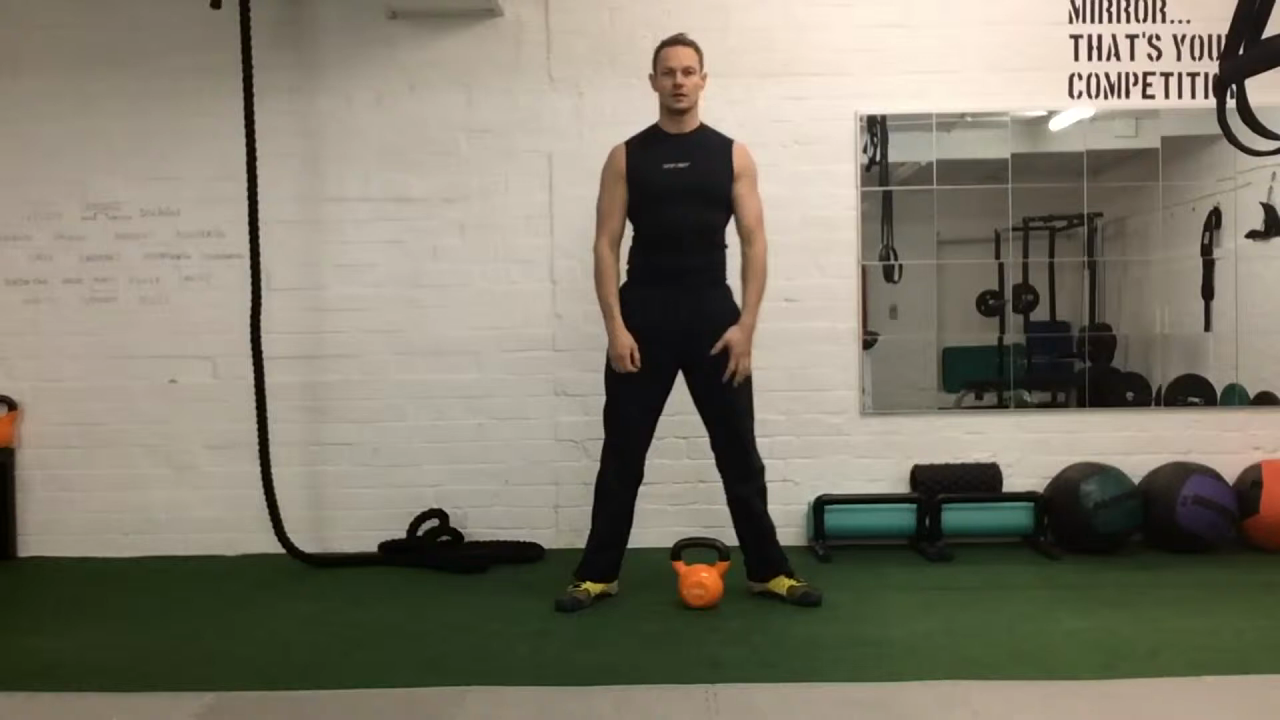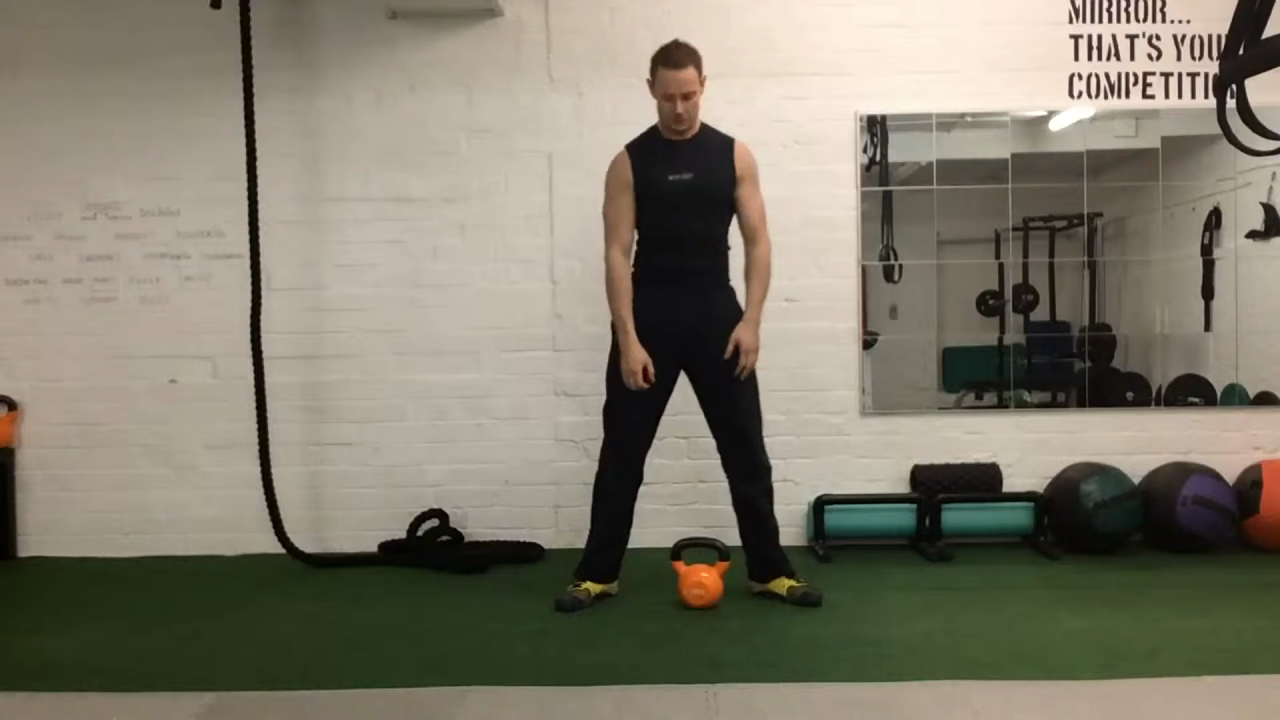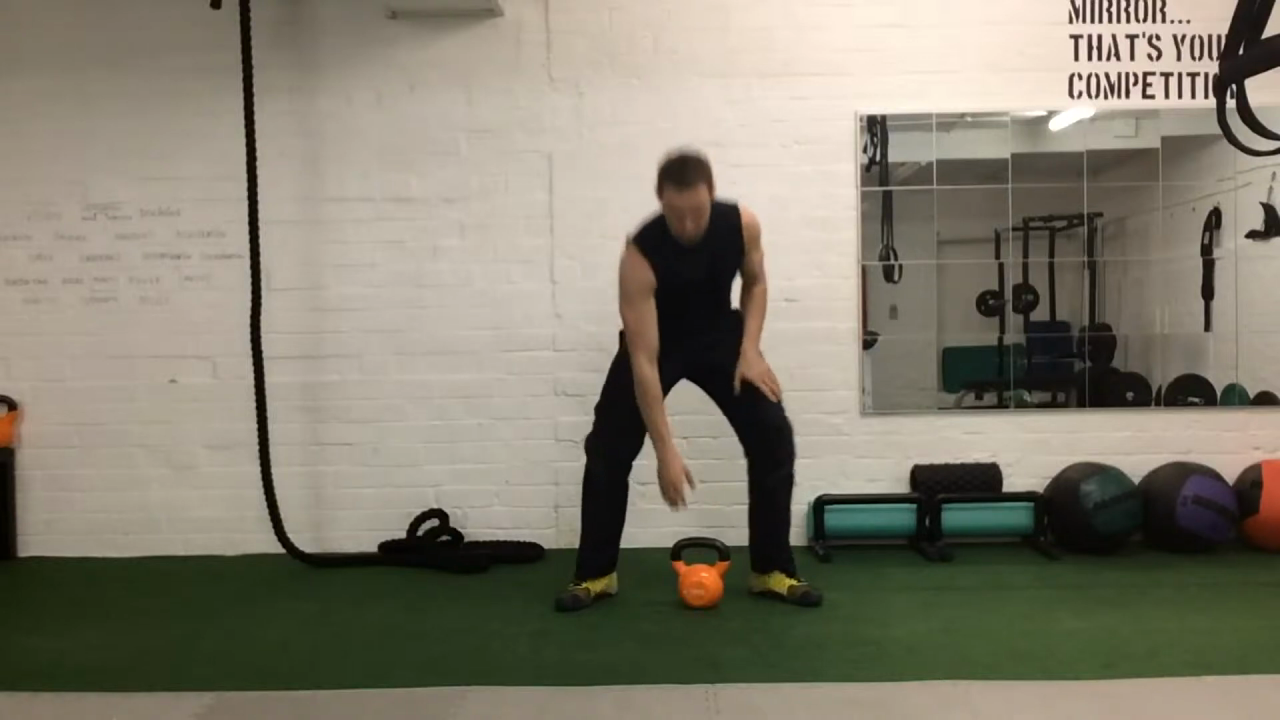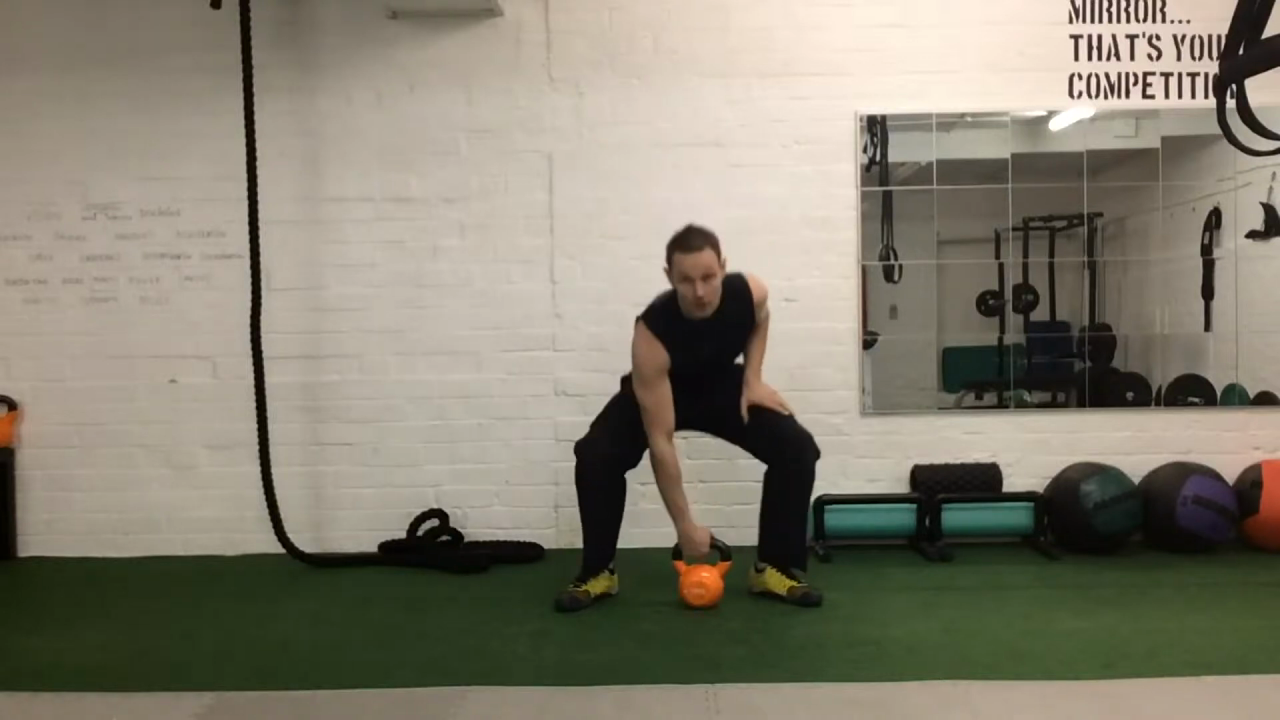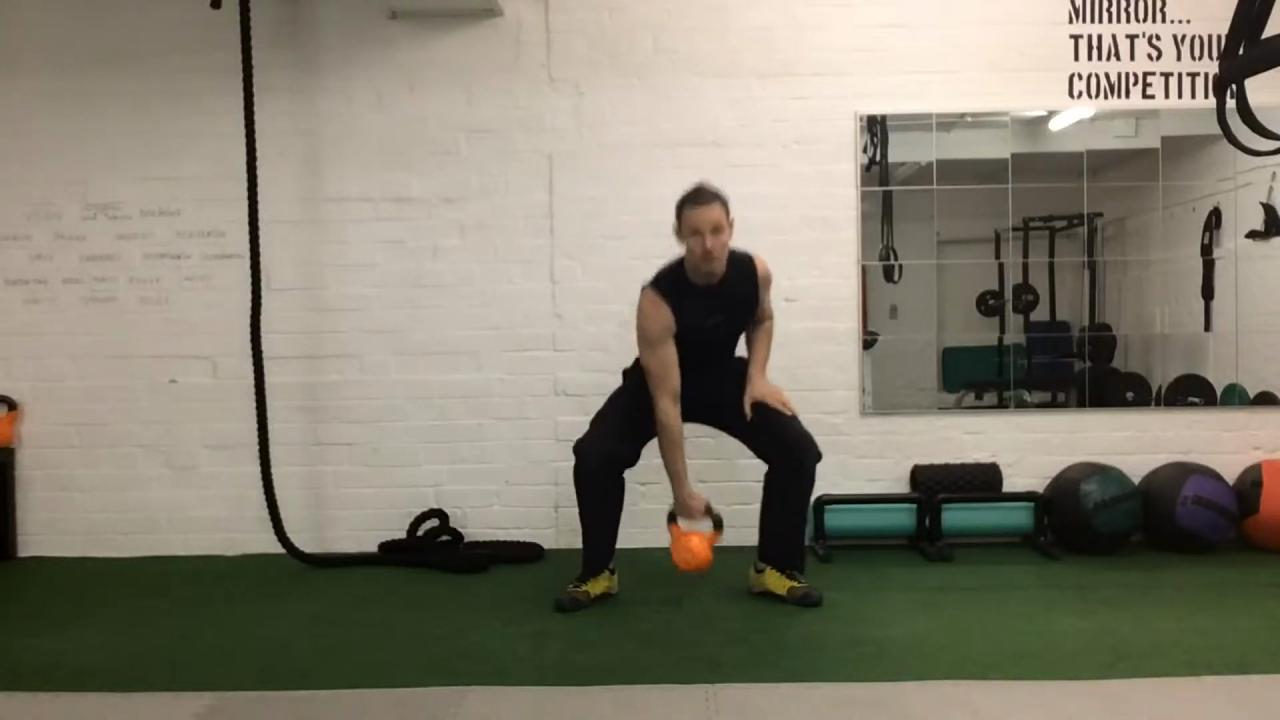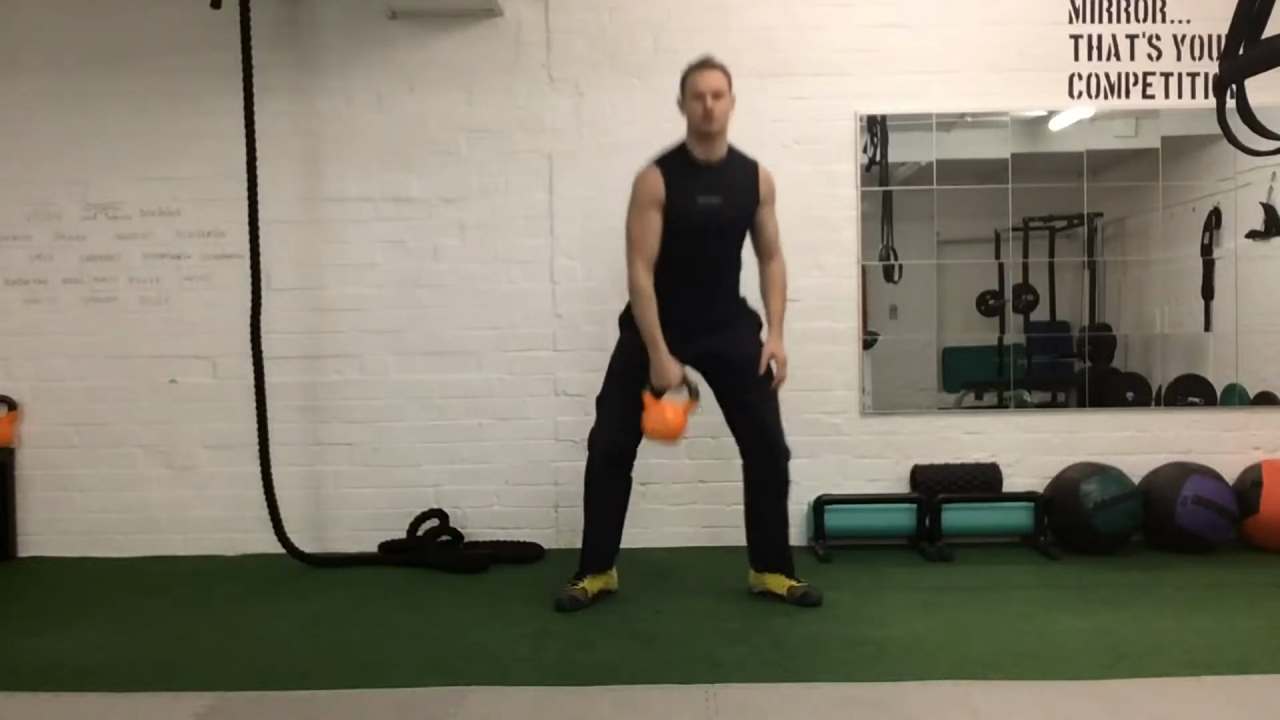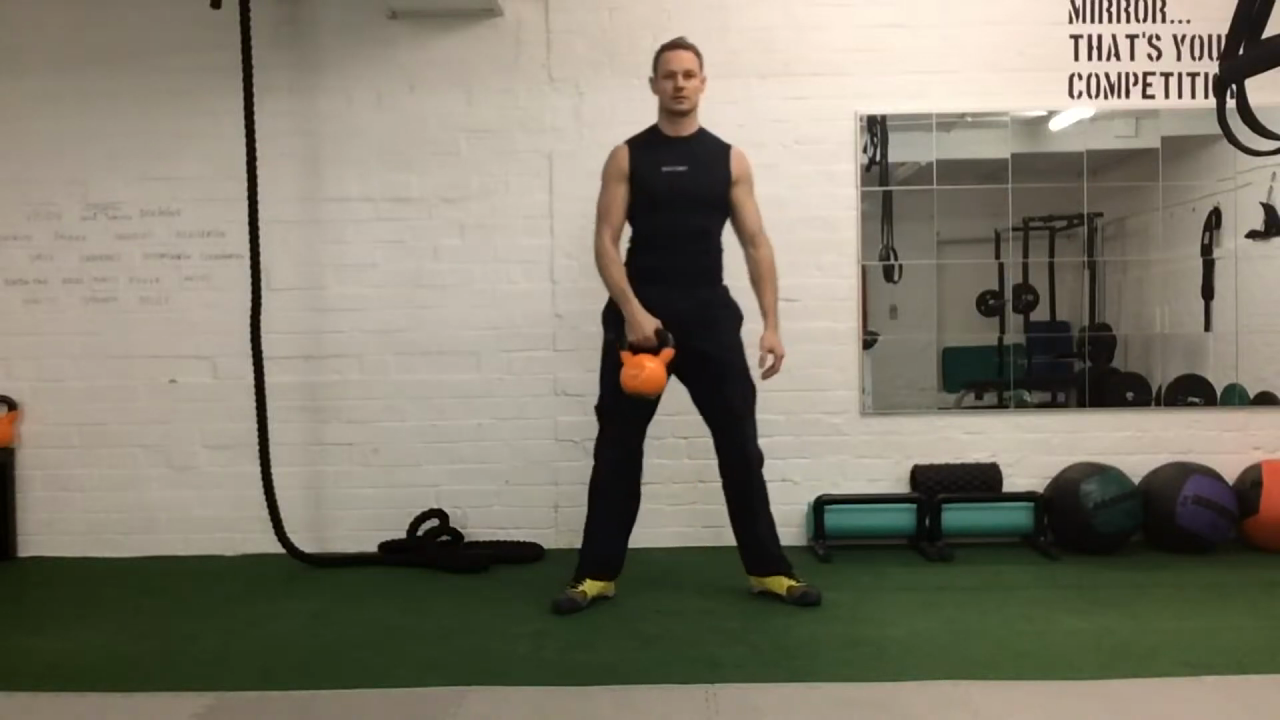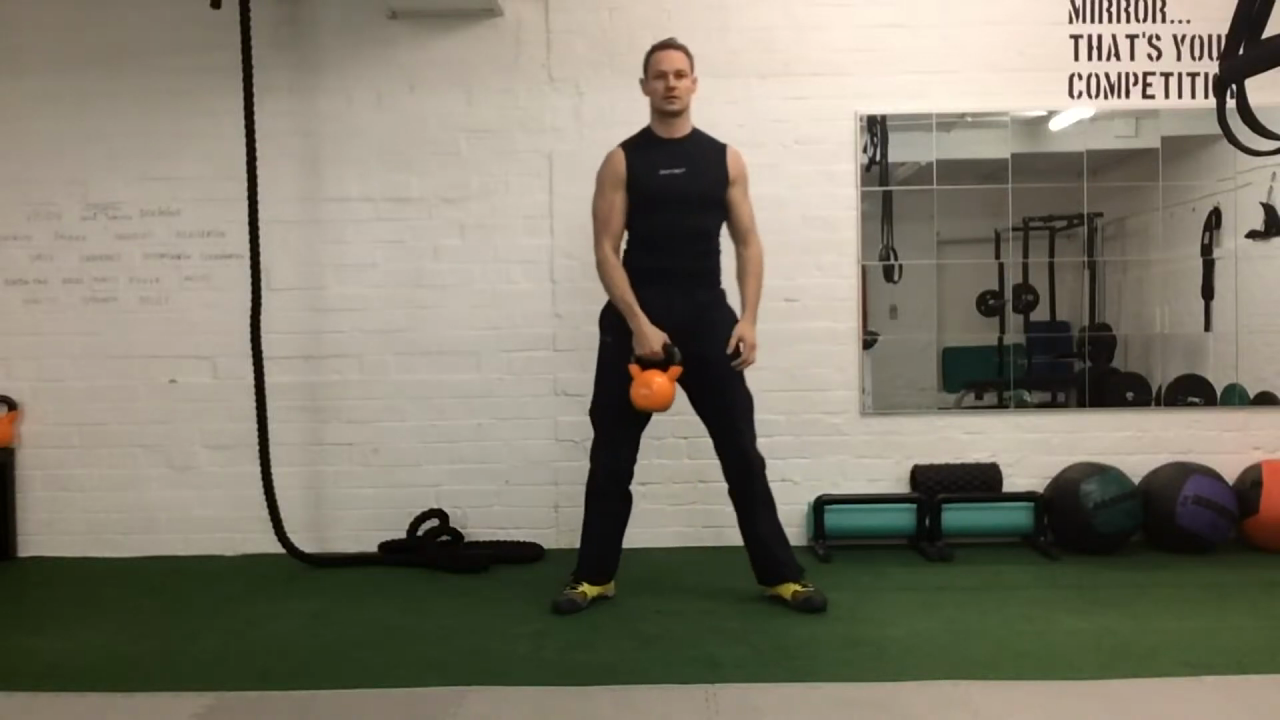
dt=0.3s
person 1, frame 1
left shoulder: (733, 155)
right shoulder: (626, 157)
left elbow: (754, 243)
right elbow: (606, 246)
left wrist: (746, 324)
right wrist: (615, 325)
left hip: (714, 319)
right hip: (644, 320)
left knee: (739, 453)
right knee: (623, 454)
left ankle: (767, 570)
right ankle: (597, 574)
person 1, frame 2
left shoulder: (734, 154)
right shoulder: (629, 162)
left elbow: (757, 242)
right elbow: (617, 254)
left wrist: (751, 321)
right wrist: (627, 339)
left hip: (717, 317)
right hip: (650, 320)
left knee: (745, 450)
right knee: (623, 453)
left ankle: (769, 571)
right ankle: (598, 574)
person 1, frame 3
left shoulder: (742, 225)
right shoulder: (640, 256)
left elbow: (754, 281)
right elbow: (643, 362)
left wrist: (749, 349)
right wrist: (666, 453)
left hip: (720, 337)
right hip: (656, 342)
left knee: (774, 439)
right knee: (607, 447)
left ankle: (771, 567)
right ankle: (597, 571)
person 1, frame 4
left shoulder: (750, 292)
right shoulder: (652, 334)
right elbow: (661, 442)
left wrist: (752, 379)
right wrist: (685, 526)
left hip: (724, 388)
right hip: (659, 395)
left knee: (797, 450)
right knee: (596, 458)
left ankle: (775, 567)
right ankle: (597, 572)
person 1, frame 5
left shoulder: (755, 272)
right shoulder: (659, 299)
right elbow: (666, 403)
left wrist: (757, 376)
right wrist: (683, 491)
left hip: (725, 380)
right hip: (661, 389)
left knee: (798, 451)
right knee: (595, 456)
left ankle: (775, 567)
right ankle: (597, 573)
person 1, frame 6
left shoulder: (756, 177)
right shoulder: (656, 179)
left elbow: (770, 256)
right elbow: (639, 270)
left wrist: (774, 332)
right wrist: (658, 356)
left hip: (729, 323)
right hip: (658, 321)
left knee: (768, 446)
right knee: (610, 443)
left ankle: (770, 568)
right ankle: (597, 571)
person 1, frame 7
left shoulder: (729, 159)
right shoulder: (627, 156)
left elbow: (756, 242)
right elbow: (606, 242)
left wrist: (772, 325)
right wrist: (632, 312)
left hip: (710, 314)
right hip: (641, 315)
left knee: (740, 447)
right knee: (617, 453)
left ankle: (768, 569)
right ankle: (597, 574)
person 1, frame 8
left shoulder: (724, 158)
right shoulder: (622, 160)
left elbow: (747, 241)
right elbow: (606, 250)
left wrist: (748, 319)
right wrist: (639, 324)
left hip: (708, 317)
right hip: (636, 321)
left knee: (741, 452)
right knee: (611, 456)
left ankle: (780, 575)
right ankle: (594, 575)
